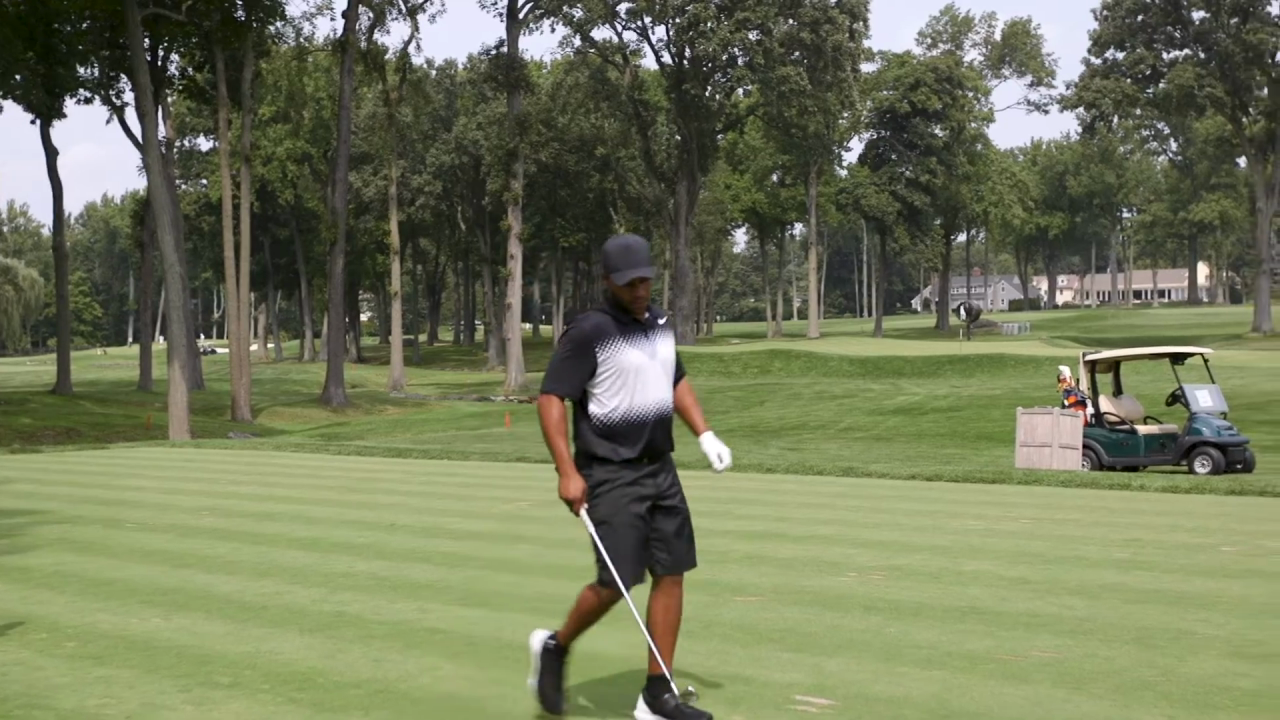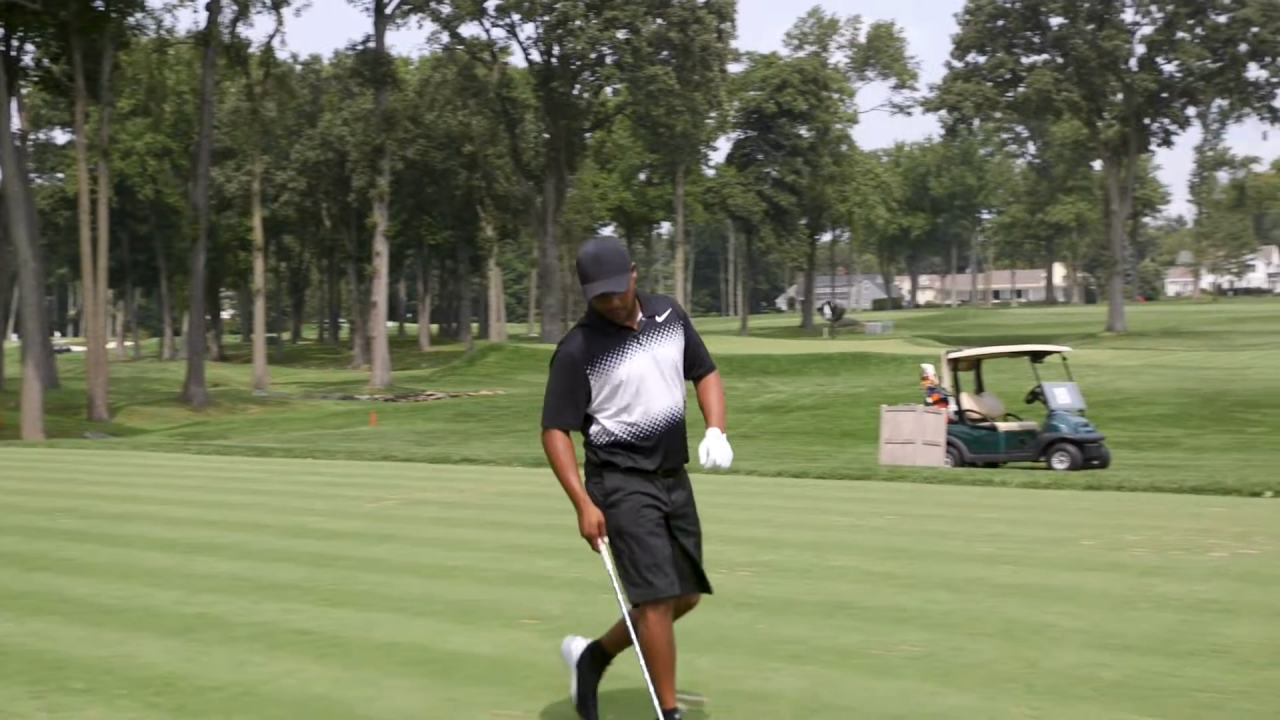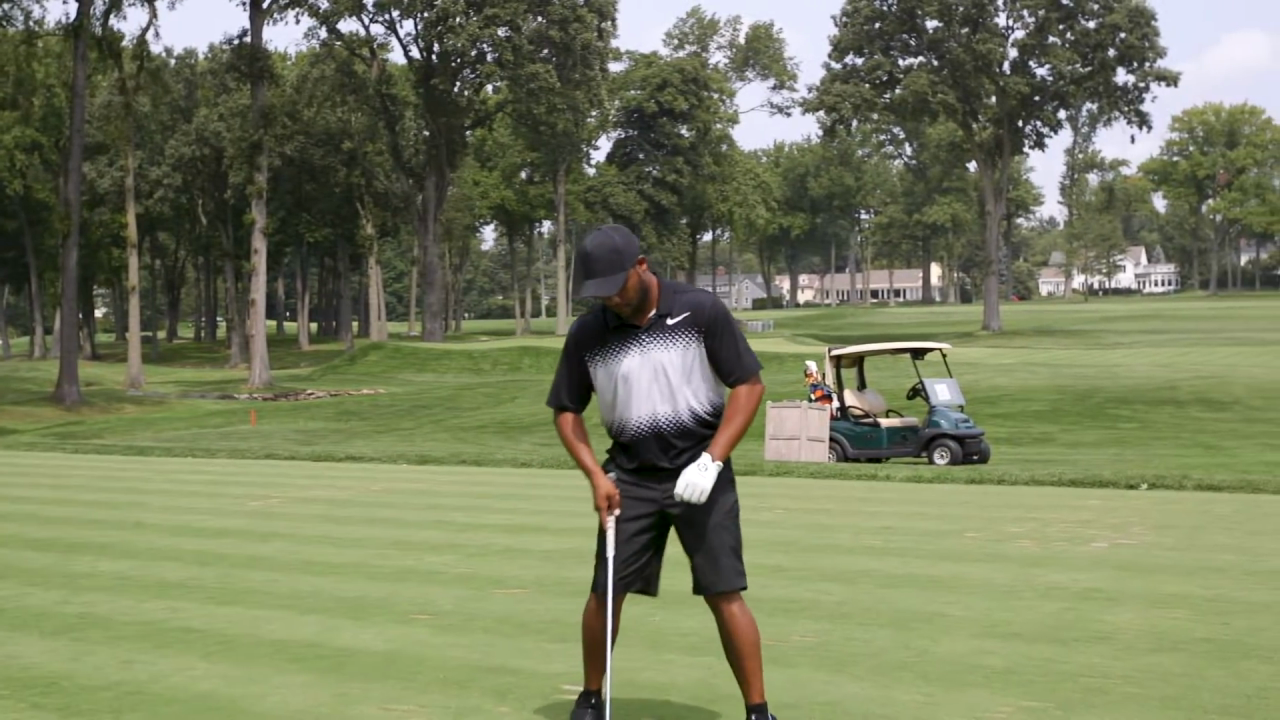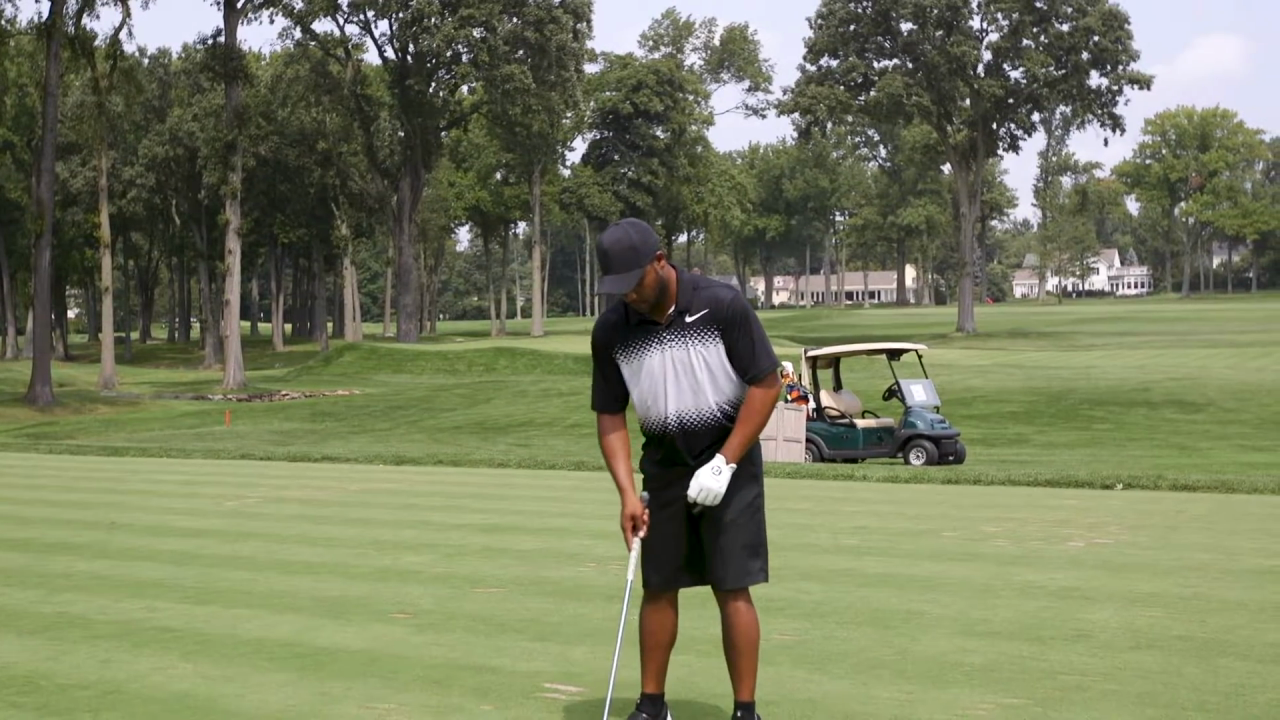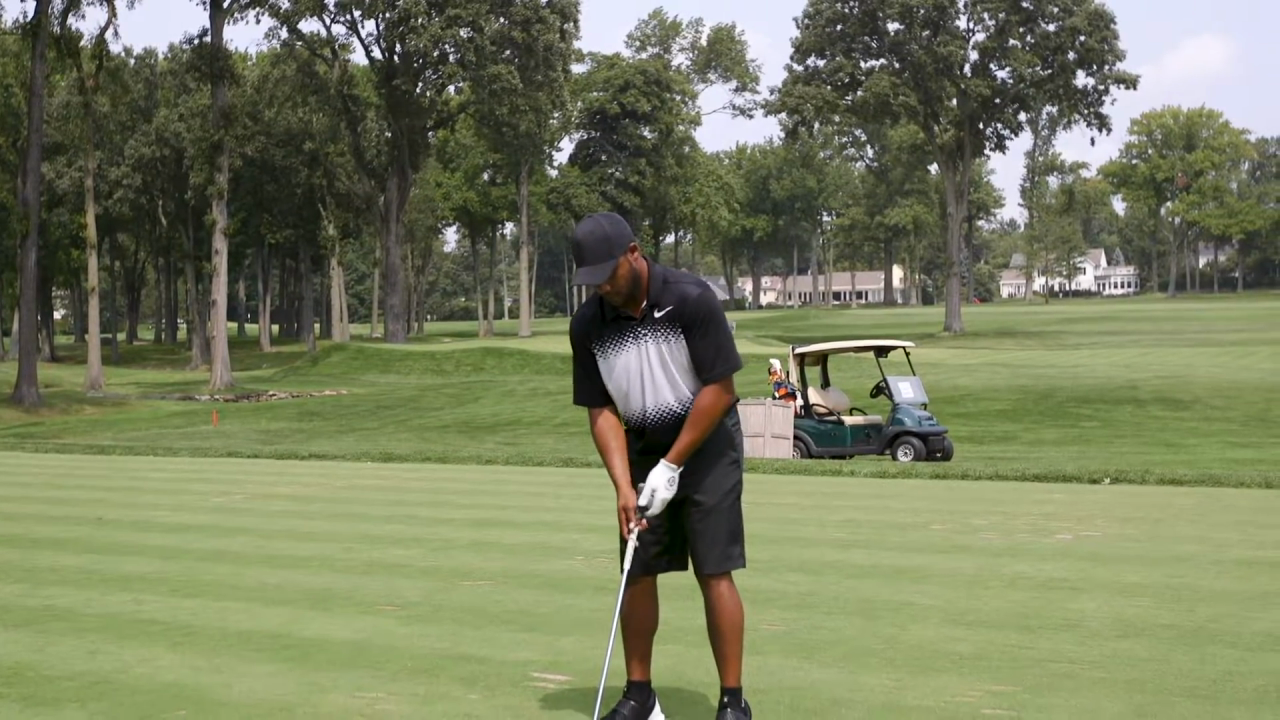
dt=1s
person 1, frame 1
left shoulder: (661, 322)
right shoulder: (589, 330)
left elbow: (677, 383)
right elbow: (550, 398)
left wrist: (705, 434)
right wrist: (567, 471)
left hip: (660, 469)
right hip: (610, 474)
left knee: (670, 575)
right knee: (615, 583)
right ankle: (556, 646)
person 1, frame 2
left shoulder: (669, 313)
right shoulder: (578, 349)
left elbow: (705, 373)
right elbow: (555, 430)
left wrist: (715, 431)
right wrist: (583, 504)
left hip: (673, 478)
right hip: (621, 483)
left knee: (685, 595)
right knee: (657, 599)
left ankle: (592, 656)
person 1, frame 3
left shoulder: (702, 311)
right shoulder: (587, 333)
left elbow: (749, 385)
right elbow: (566, 411)
left wrist: (711, 460)
right wrist: (596, 475)
left hip: (698, 474)
right hip: (630, 476)
left knee: (724, 594)
right knee: (605, 593)
person 1, frame 4
left shoulder: (723, 305)
right shoulder: (610, 330)
left elbow: (766, 384)
right elbow: (610, 415)
left wrist: (723, 464)
right wrist: (627, 493)
left hip: (728, 461)
right hip: (663, 465)
left knee: (732, 589)
right knee: (658, 588)
person 1, frame 5
left shoulder: (691, 298)
right shoulder: (587, 324)
left elbow: (720, 389)
right elbow: (600, 410)
left wrist: (671, 465)
right wrist: (623, 486)
left hip: (706, 444)
right hip: (642, 449)
left knee: (715, 573)
right knee: (638, 574)
